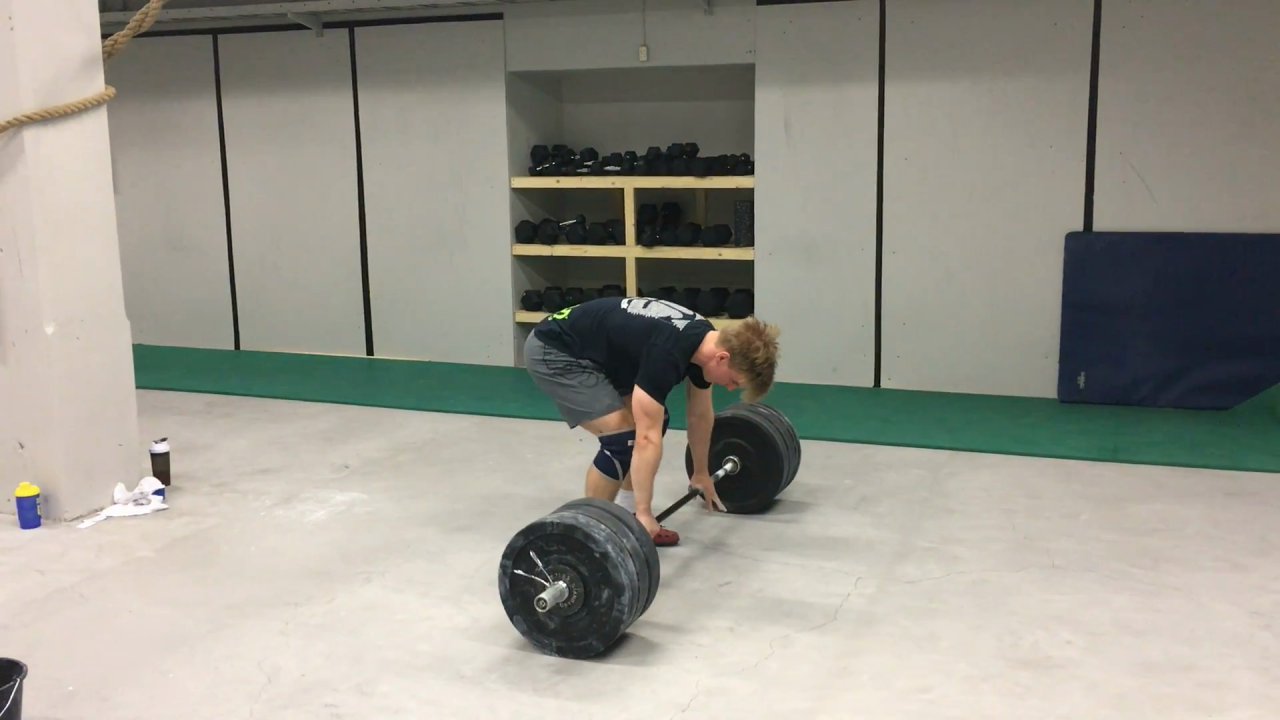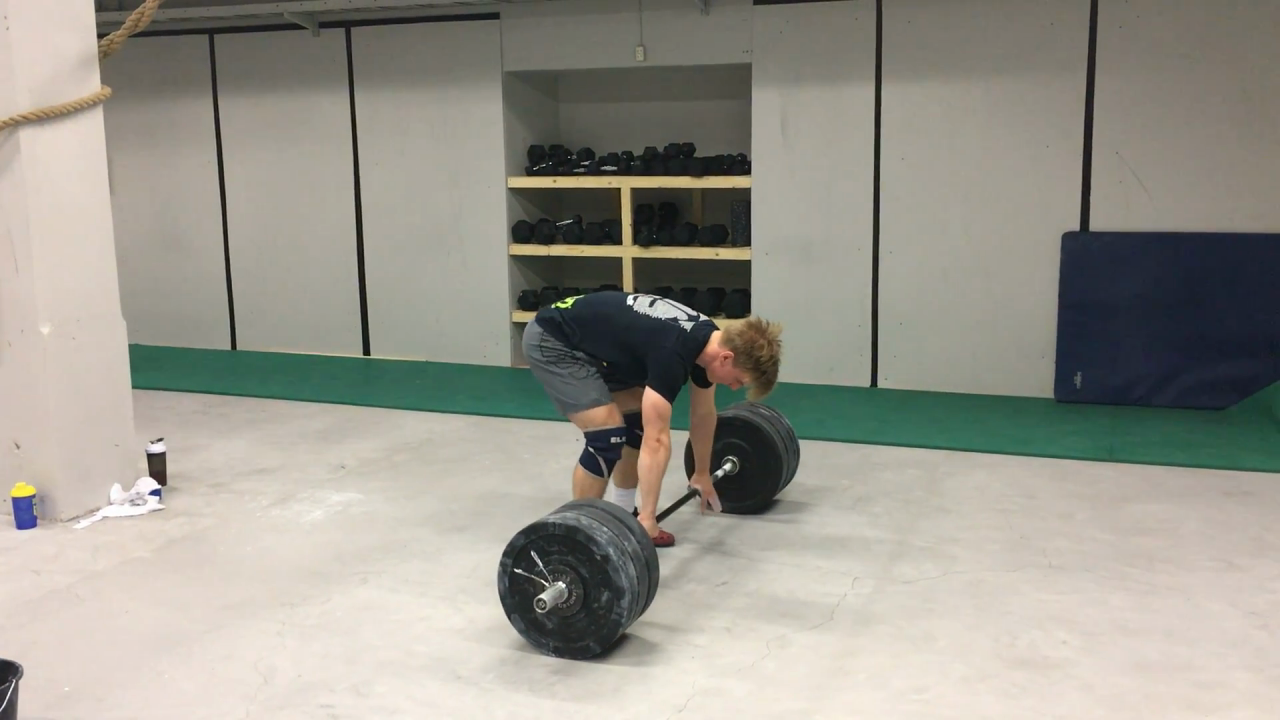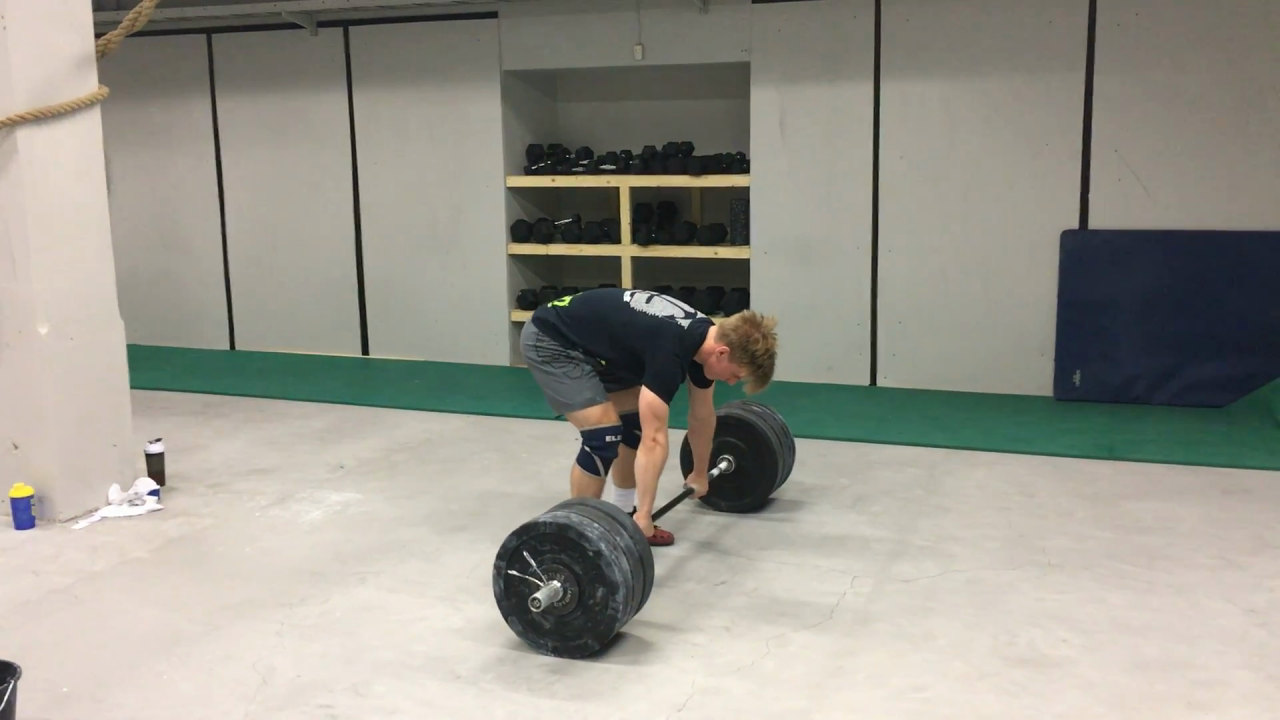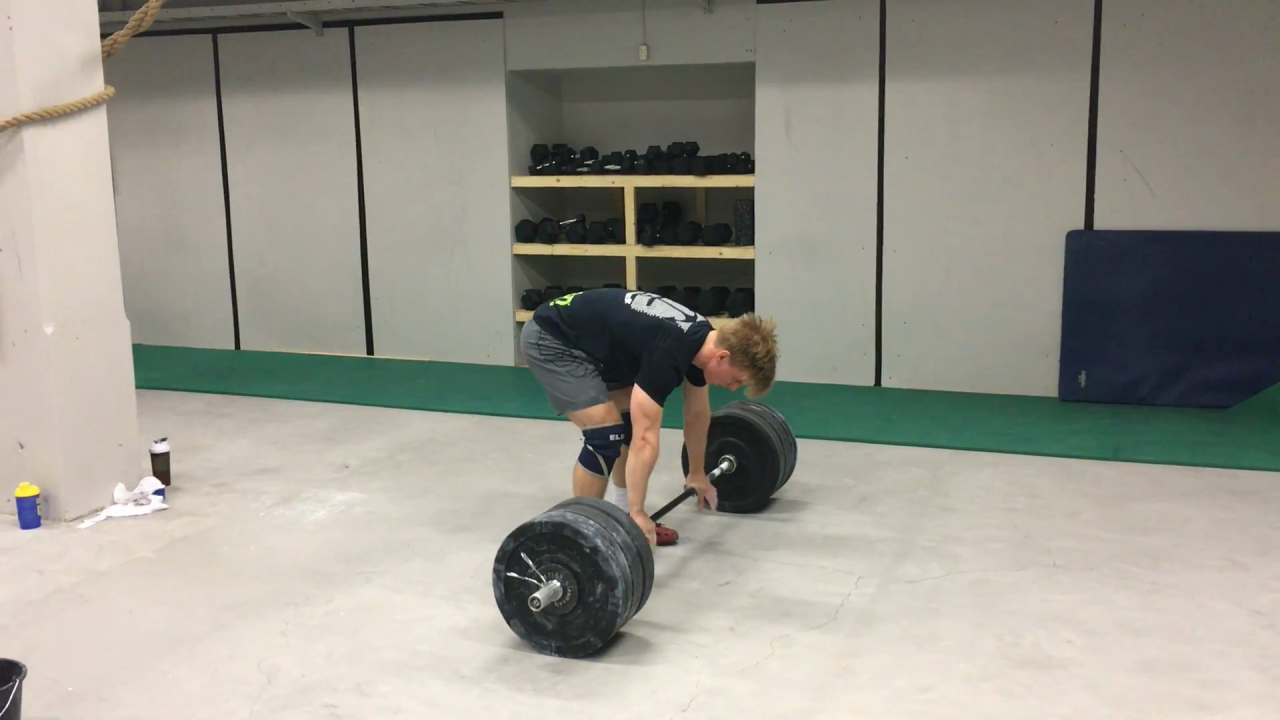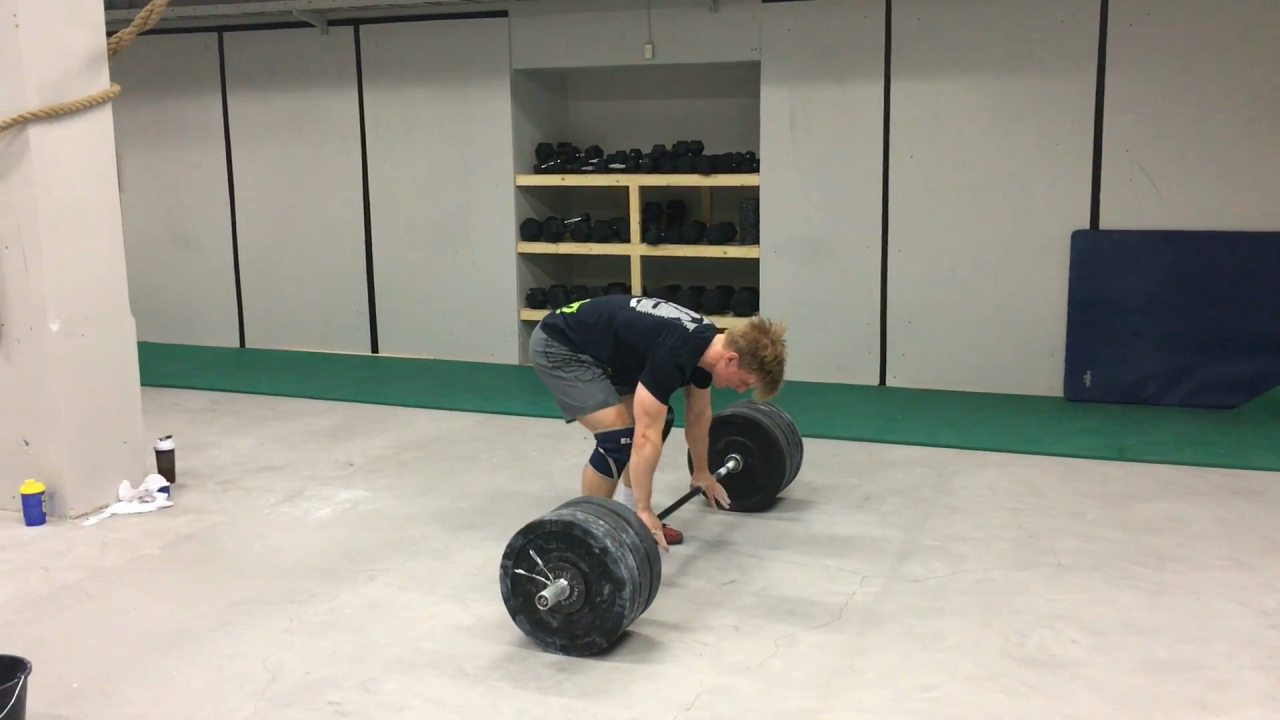
dt=0.4s
person 1, frame 1
left shoulder: (707, 341)
right shoulder: (667, 353)
left elbow: (700, 415)
right elbow: (647, 438)
left wrist: (702, 474)
right wrist: (644, 514)
left hip: (591, 348)
right hip: (553, 351)
left knee: (654, 420)
right knee: (622, 437)
person 1, frame 2
left shoulder: (708, 340)
right shoulder: (672, 353)
left elbow: (703, 414)
right elbow: (656, 440)
left wrist: (702, 474)
right wrist: (647, 516)
left hip: (590, 340)
right hip: (552, 340)
left knee: (639, 421)
right knee: (608, 435)
person 1, frame 3
left shoulder: (705, 337)
right shoulder: (670, 351)
left elbow: (702, 415)
right elbow: (654, 439)
left wrist: (700, 473)
right wrist: (643, 516)
left hip: (589, 338)
right hip: (549, 341)
left knee: (637, 423)
right knee: (603, 435)
person 1, frame 4
left shoulder: (703, 340)
right shoulder: (668, 353)
left elbow: (696, 413)
right elbow: (645, 438)
left wrist: (697, 473)
right wrist: (638, 513)
left hip: (589, 338)
right hip: (551, 339)
left knee: (637, 421)
right knee: (606, 435)
person 1, frame 5
left shoulder: (708, 343)
right shoulder: (673, 354)
left elbow: (698, 414)
right elbow: (646, 437)
left wrist: (702, 472)
right wrist: (644, 510)
left hip: (597, 345)
right hip: (558, 347)
left knee: (655, 421)
right knee: (618, 436)
